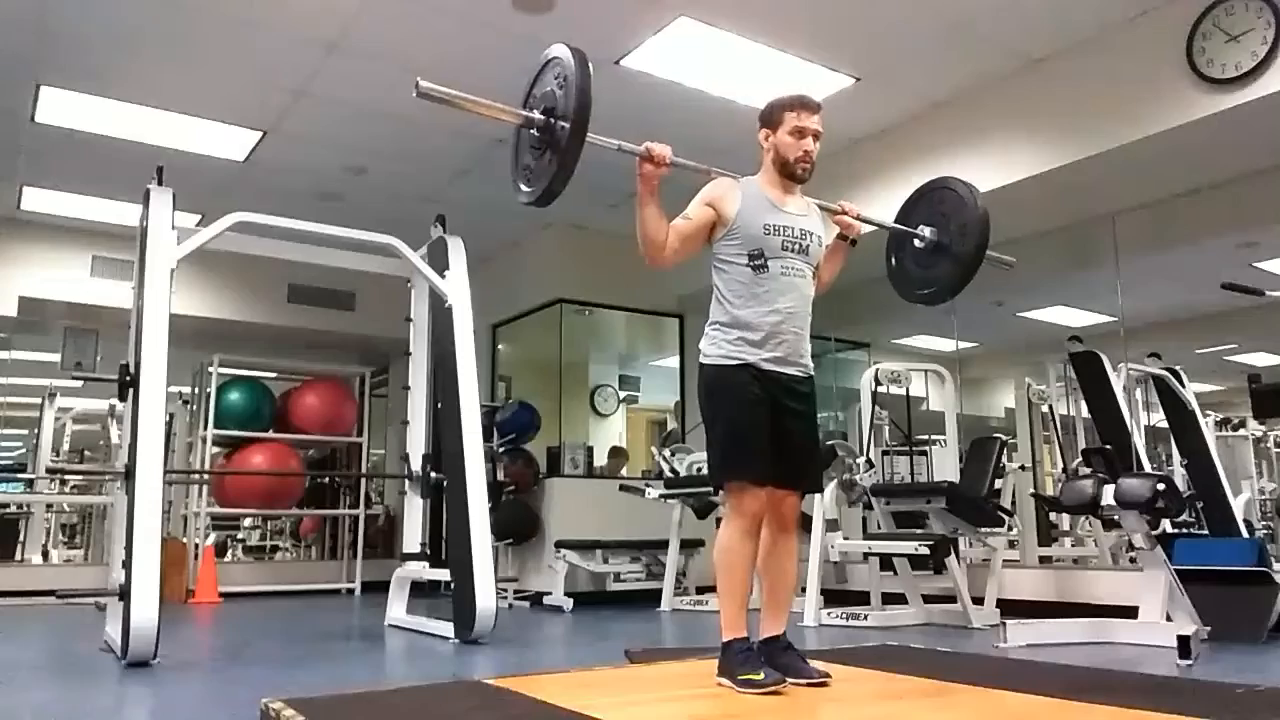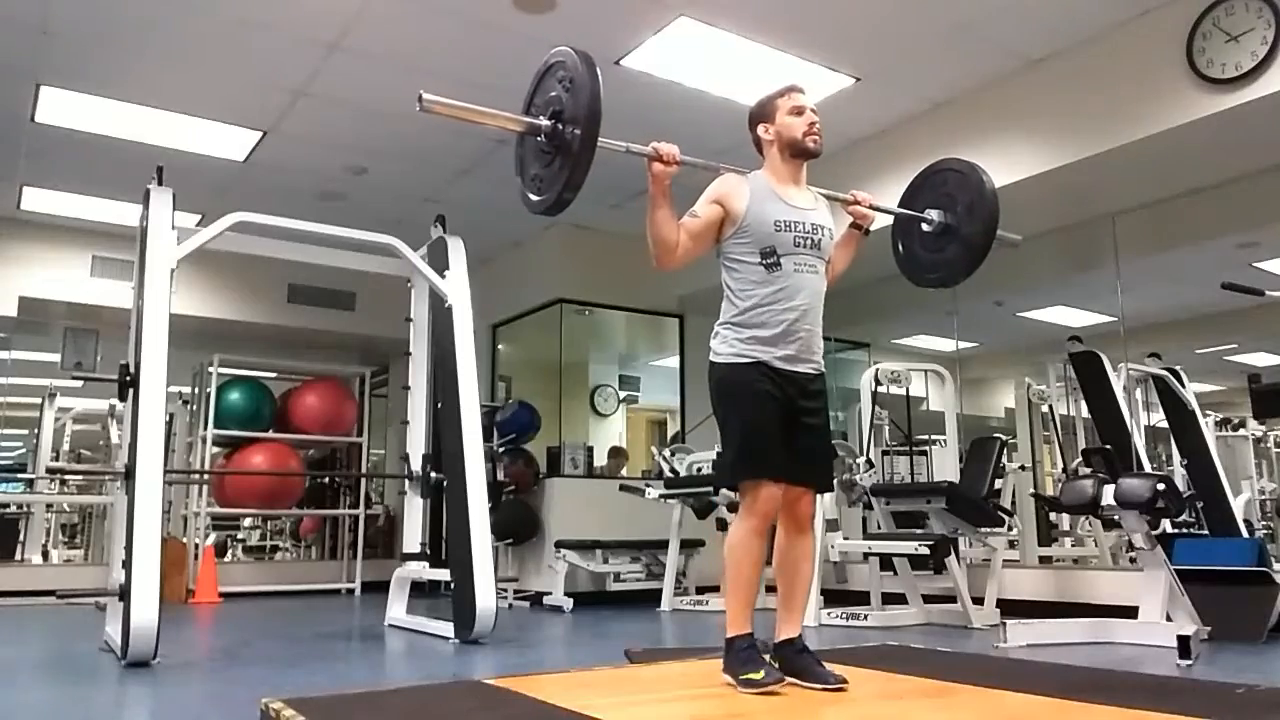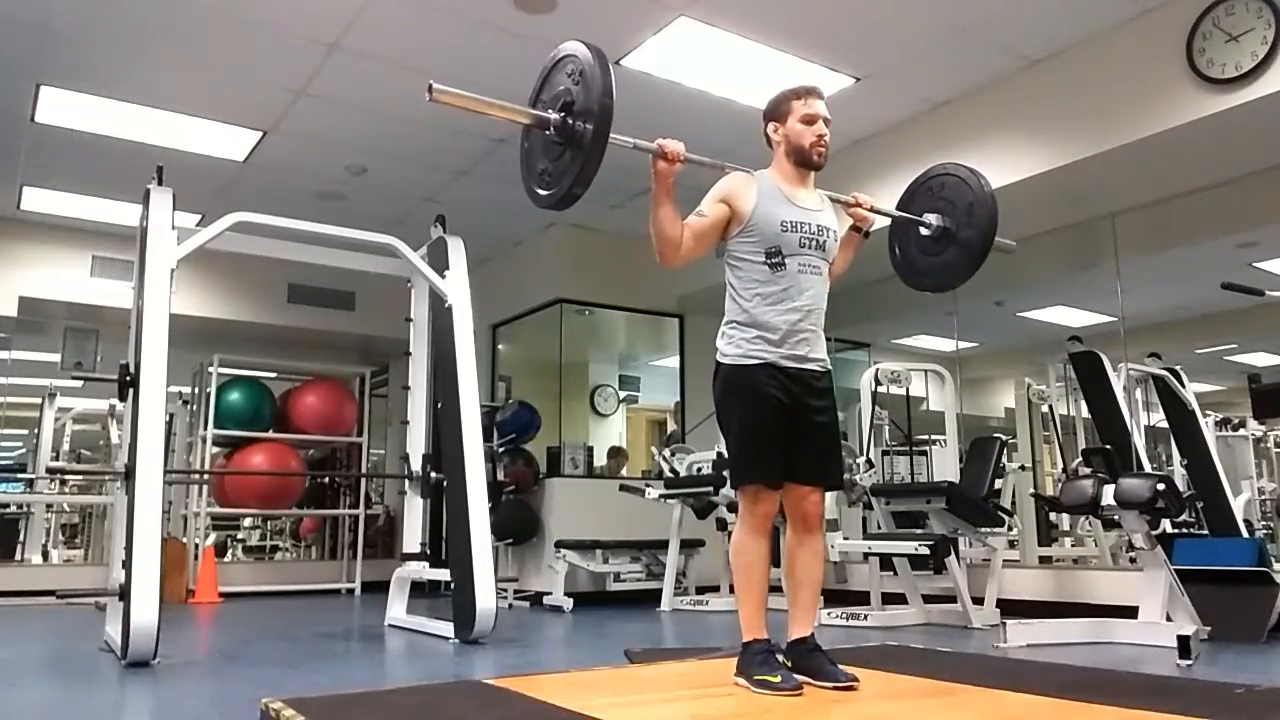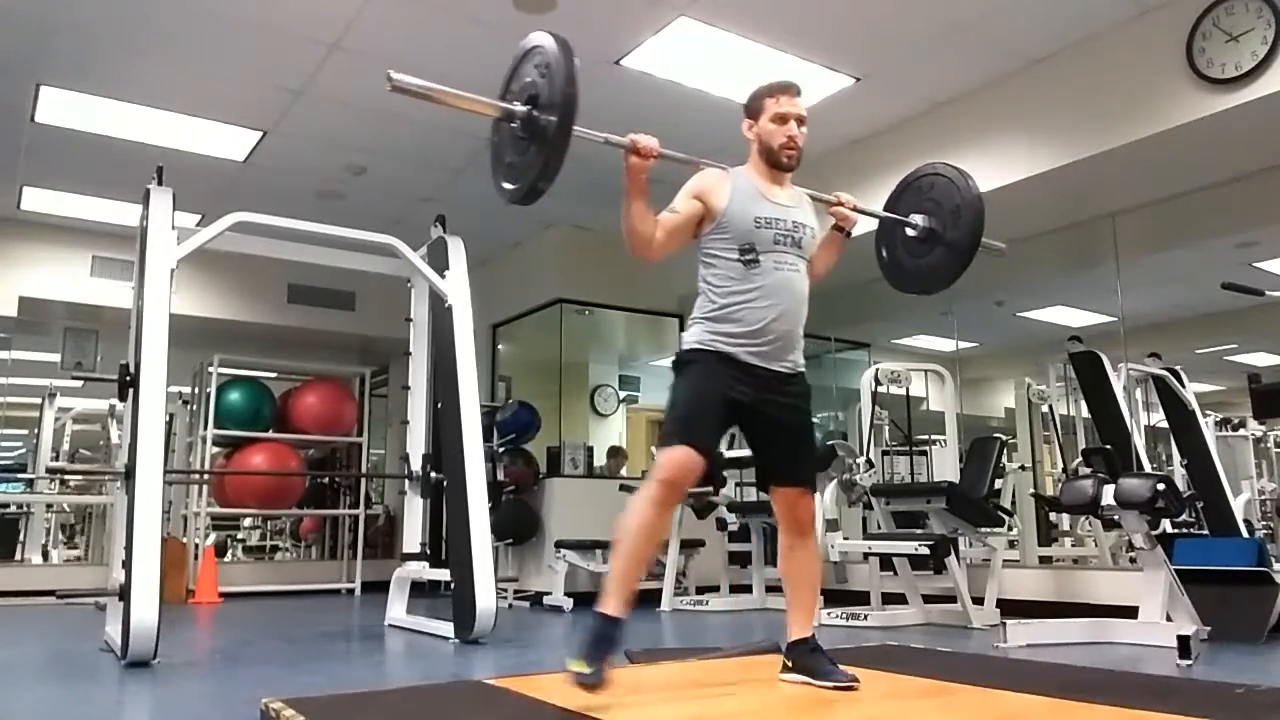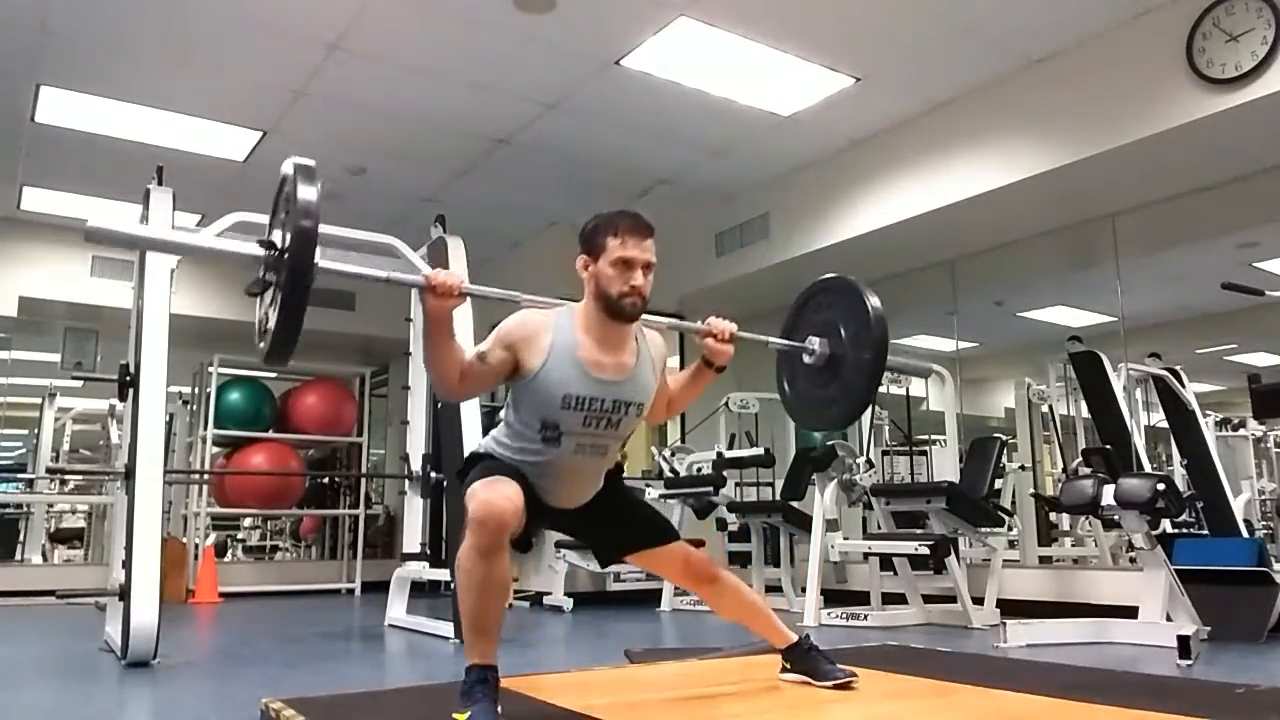
dt=1s
person 1, frame 1
left shoulder: (812, 215)
right shoulder: (726, 195)
right elbow: (659, 252)
left wrist: (844, 240)
right wrist: (648, 186)
left hip: (794, 374)
right hip: (734, 367)
left knee: (785, 511)
right knee: (746, 503)
left ankle: (774, 640)
right ankle: (735, 646)
person 1, frame 2
left shoulder: (820, 207)
right shoulder: (733, 192)
right elbow: (670, 254)
left wrist: (857, 229)
right wrist: (659, 187)
left hip: (805, 372)
right hip: (746, 365)
left knee: (800, 510)
right knee: (761, 500)
left ankle: (789, 644)
right ankle: (738, 643)
person 1, frame 3
left shoulder: (825, 207)
right shoulder: (740, 190)
right elbow: (673, 252)
left wrist: (859, 231)
right wrist: (662, 183)
left hip: (812, 370)
right hip: (752, 365)
left knee: (808, 509)
right knee: (759, 505)
left ankle: (802, 643)
right ankle: (754, 648)
person 1, frame 4
left shoulder: (805, 206)
right shoulder: (715, 186)
right elbow: (647, 245)
left wrist: (839, 231)
right wrist: (635, 178)
left hip: (784, 372)
right hip: (716, 357)
left knee: (798, 510)
right knee: (671, 475)
left ankle: (801, 646)
right ankle: (606, 626)
person 1, frame 5
left shoulder: (652, 348)
right shoulder: (532, 332)
left elbow: (660, 409)
right elbow: (453, 387)
left wrist: (710, 364)
right wrist: (437, 318)
left hip: (590, 490)
right hip: (509, 469)
left knee: (697, 568)
right knee: (492, 513)
left ankle: (798, 651)
